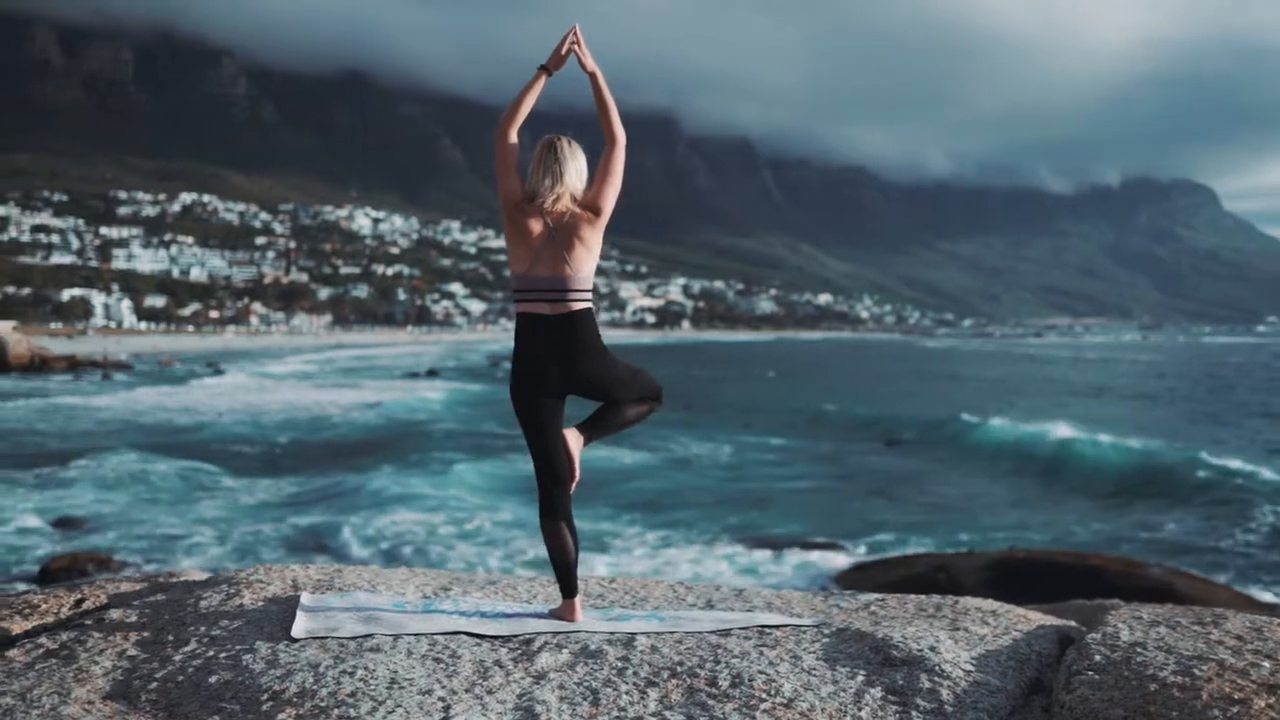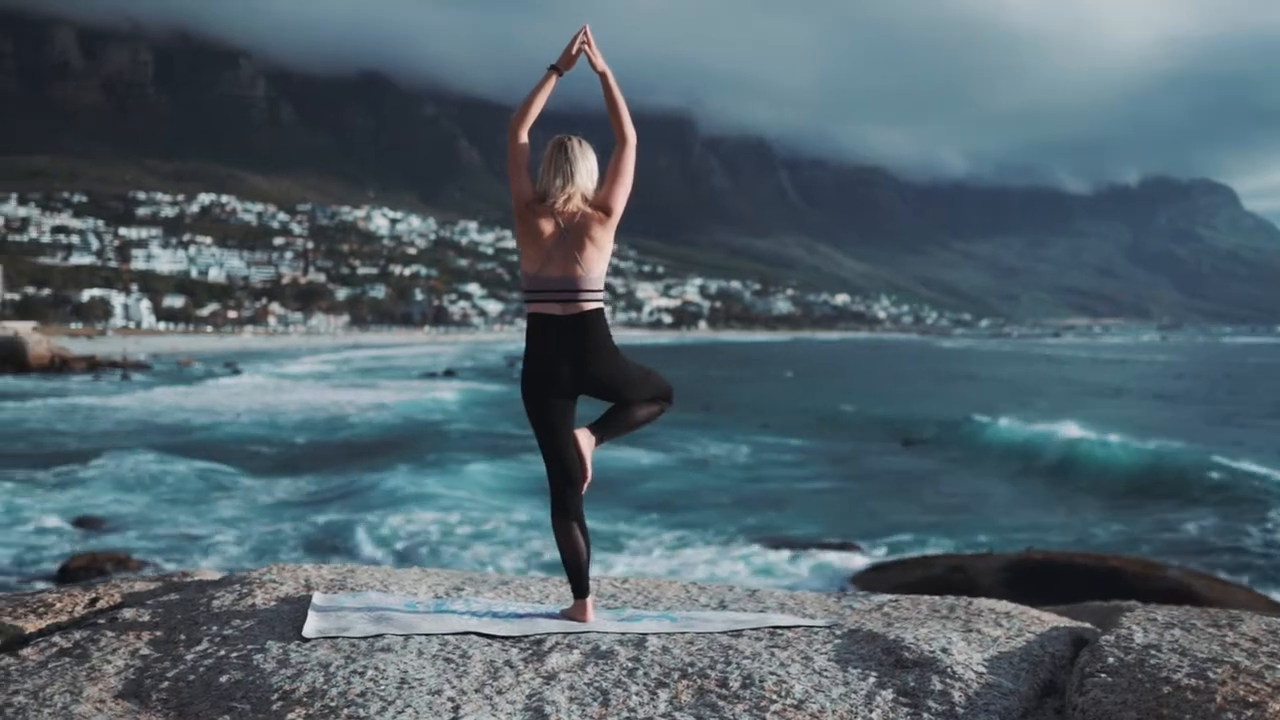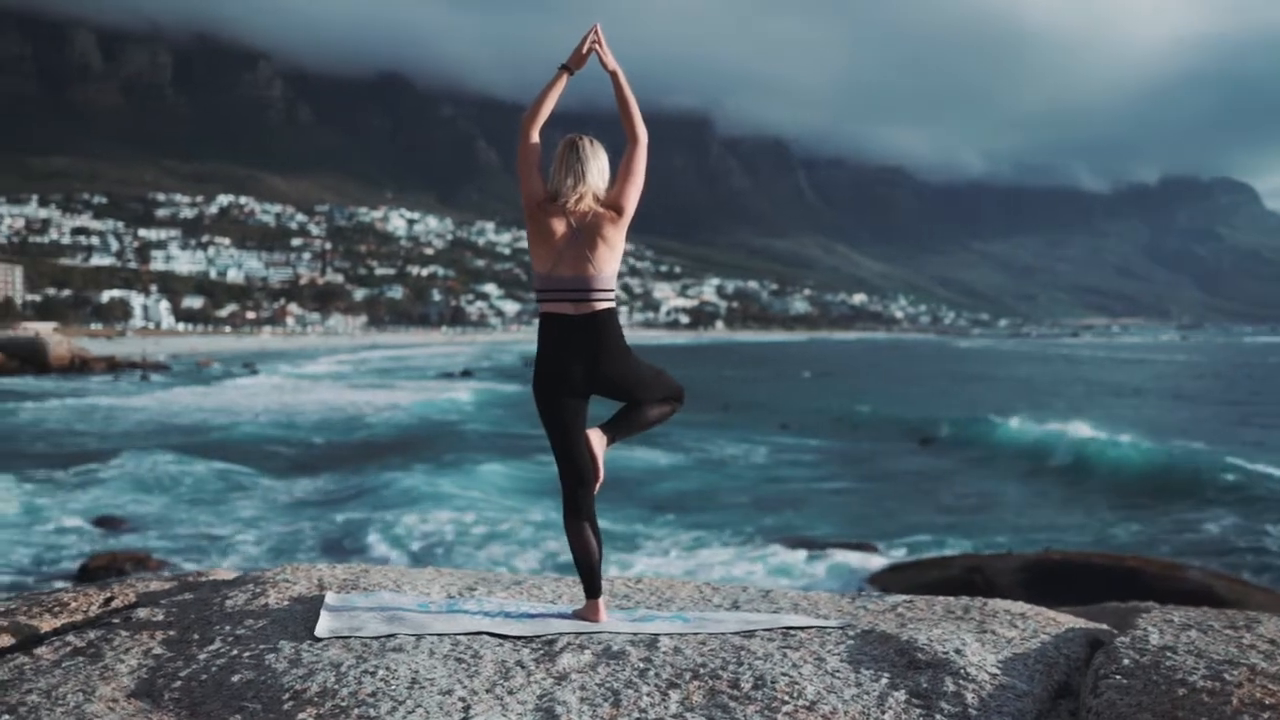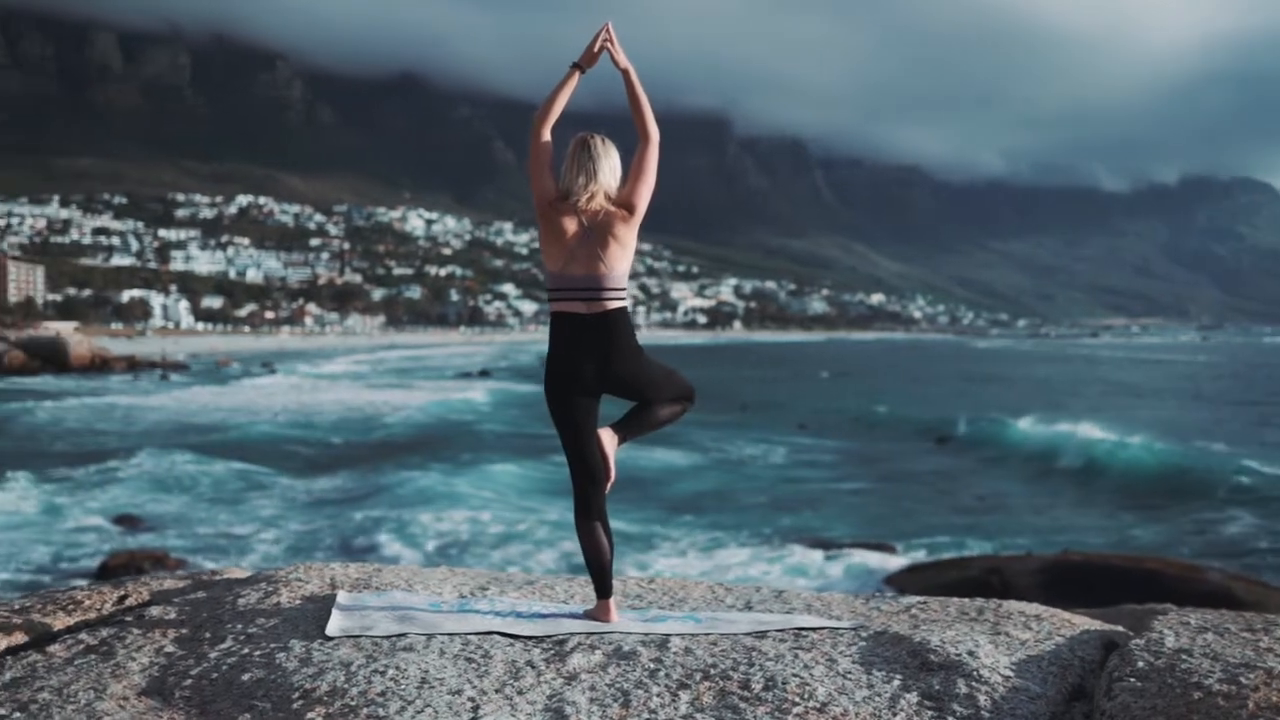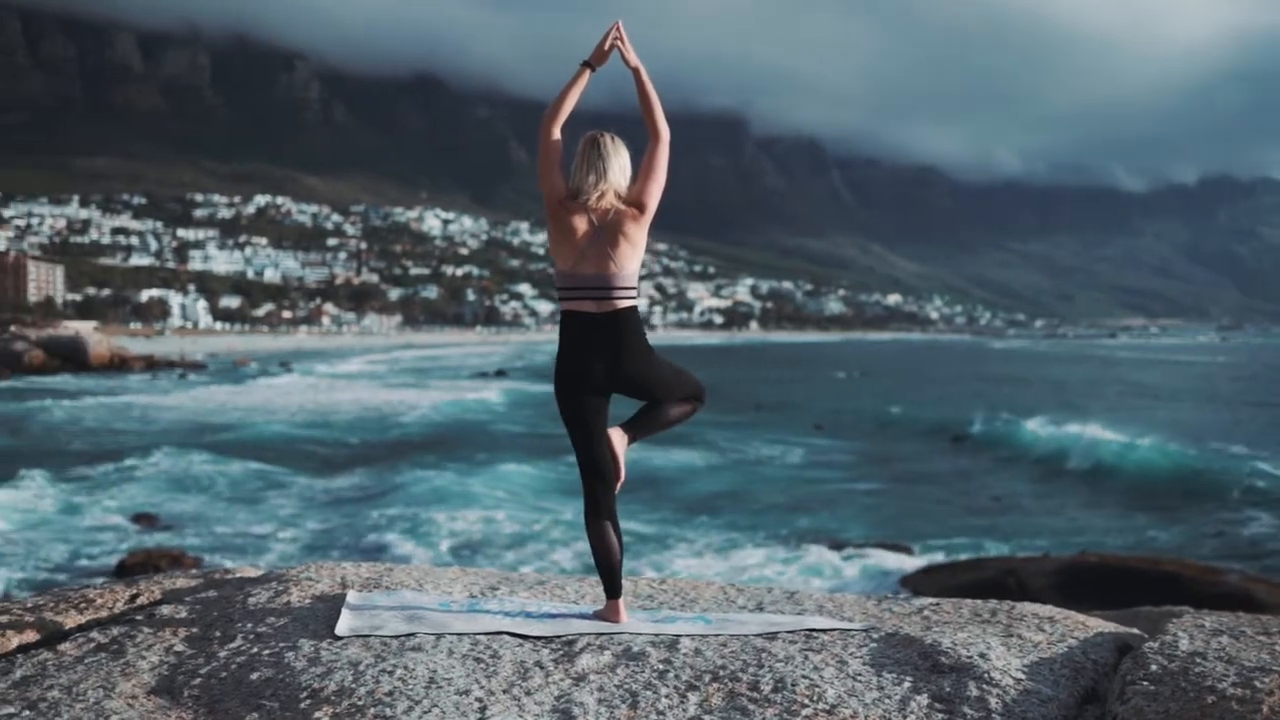
dt=0.2s
person 1, frame 1
left shoulder: (517, 216)
right shoulder: (591, 219)
left elbow: (506, 133)
right elbow: (617, 139)
left wrist: (548, 69)
right wrist: (591, 69)
left hip: (531, 359)
right hip: (581, 354)
left knee: (552, 488)
right knee: (649, 394)
left ankle: (570, 603)
right ankle: (581, 435)
person 1, frame 2
left shoulder: (527, 217)
right shoulder: (602, 219)
left elbow: (516, 133)
right elbow: (627, 139)
left wrist: (557, 69)
right wrist: (601, 69)
left hip: (542, 360)
right hip: (593, 354)
left knee: (564, 488)
right knee: (659, 393)
left ankle: (582, 603)
right ankle: (593, 436)
person 1, frame 3
left shoulder: (539, 217)
right shoulder: (614, 218)
left elbow: (528, 132)
right elbow: (639, 138)
left wrist: (569, 68)
right wrist: (612, 68)
left hip: (554, 360)
right hip: (605, 354)
left knee: (575, 488)
right knee: (671, 394)
left ankle: (594, 604)
right ankle: (604, 436)
person 1, frame 4
left shoulder: (550, 215)
right shoulder: (626, 217)
left elbow: (540, 131)
right elbow: (650, 136)
left wrist: (581, 66)
right wrist: (623, 66)
left hip: (566, 359)
right hip: (616, 354)
left knee: (587, 488)
right knee: (682, 393)
left ankle: (605, 604)
right ankle: (615, 435)
person 1, frame 5
left shoulder: (561, 214)
right shoulder: (637, 216)
left elbow: (550, 129)
right elbow: (662, 135)
left wrist: (591, 64)
right wrist: (634, 65)
left hip: (576, 358)
right hip: (627, 352)
left knee: (597, 487)
right knee: (692, 393)
left ankle: (615, 605)
right ankle: (626, 434)
